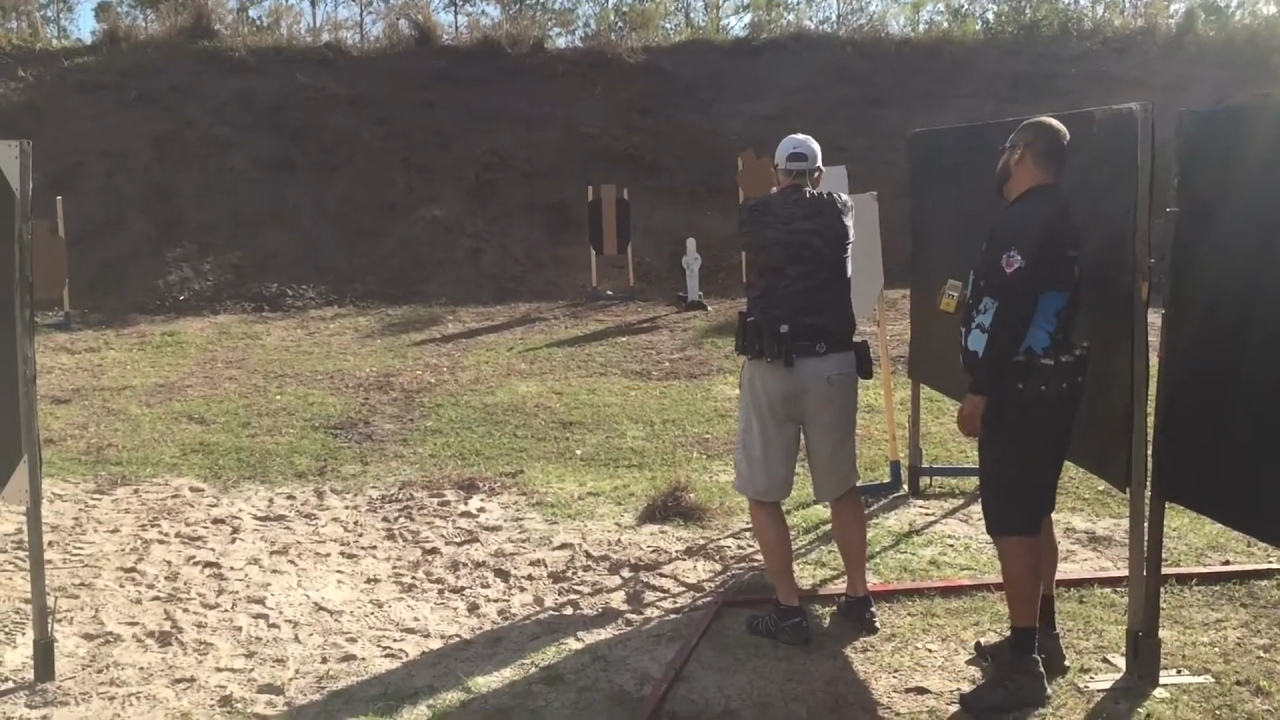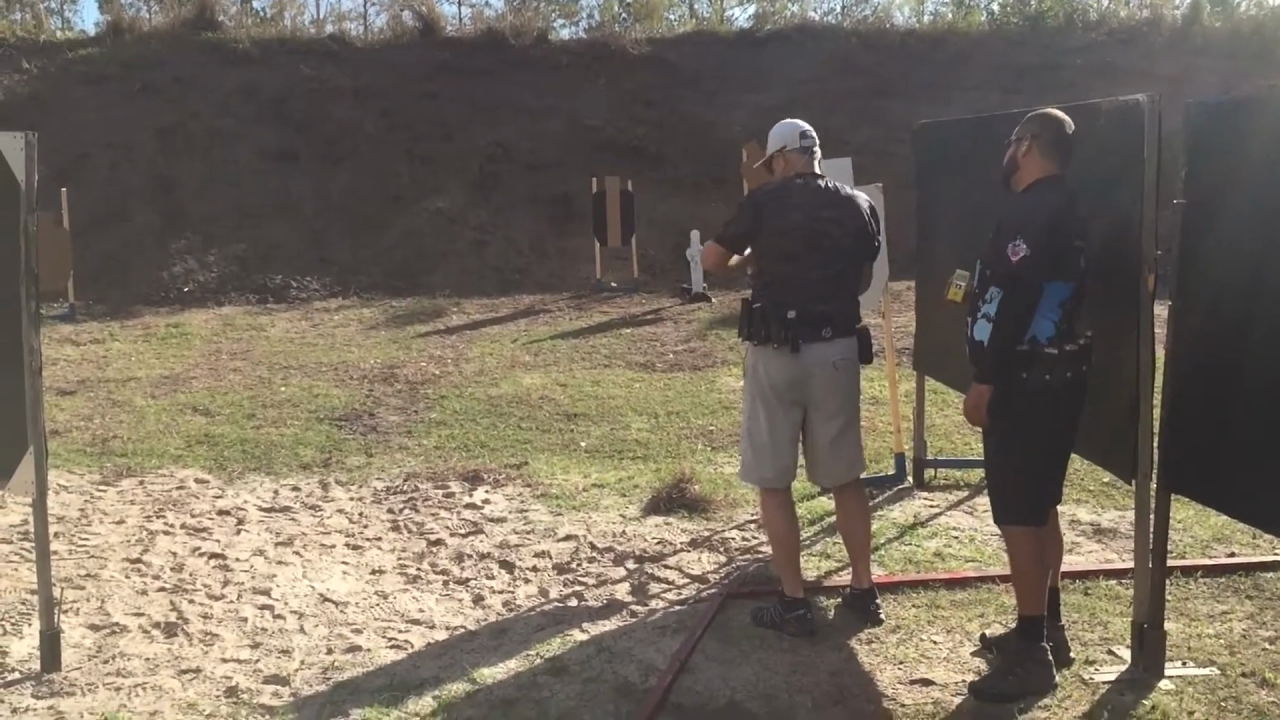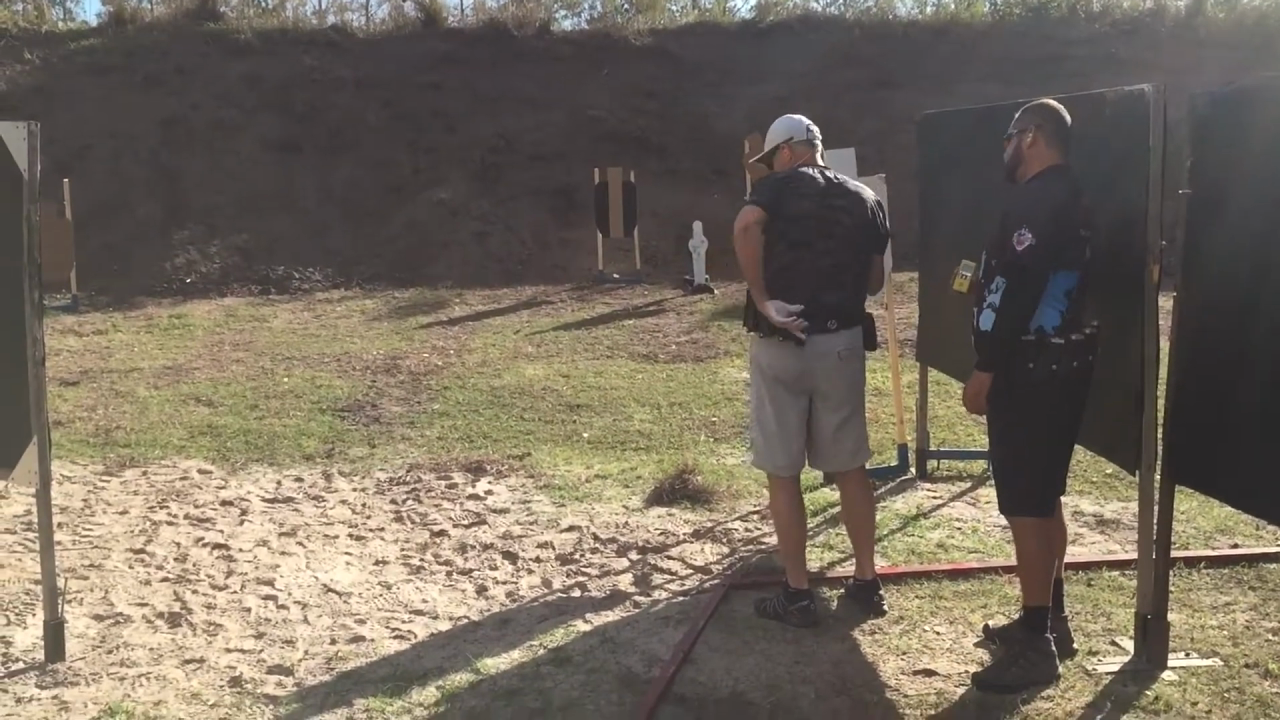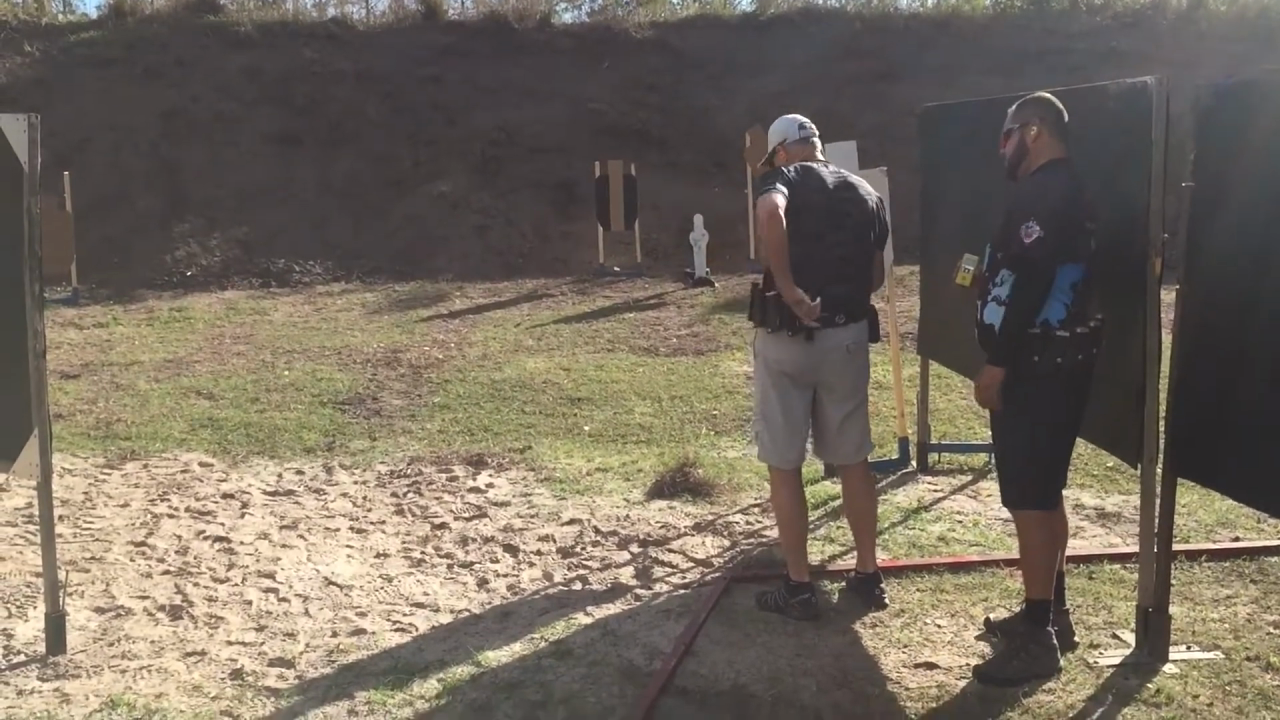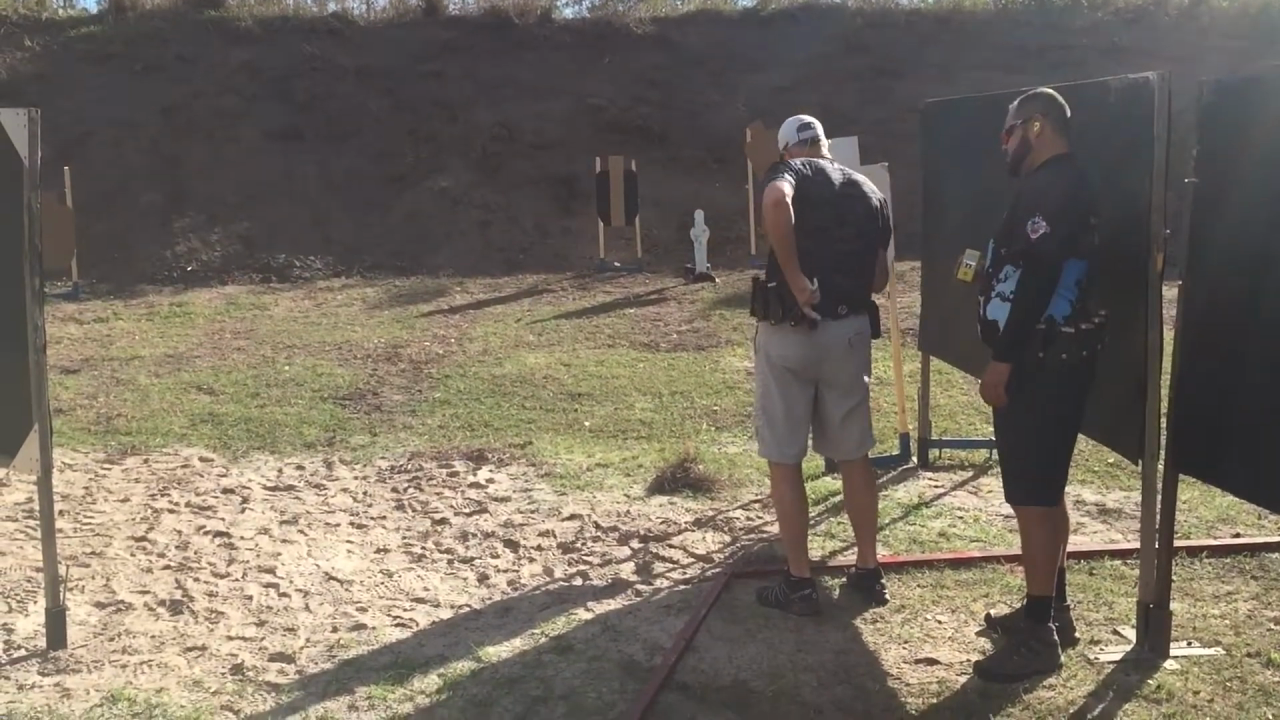
dt=0.3s
person 1, frame 1
left shoulder: (1024, 219)
right shoulder: (1054, 215)
left elbow: (1012, 312)
left wrist: (979, 391)
right wrist: (976, 301)
left hip: (1020, 390)
right hip: (1046, 384)
left knee: (1010, 521)
right knee: (1032, 515)
left ankle: (1024, 666)
right ankle: (1040, 638)
person 1, frame 2
left shoulder: (1030, 209)
right shoulder: (1061, 207)
left elbow: (1017, 302)
left wrist: (984, 381)
right wrist: (982, 289)
left hip: (1025, 380)
right hip: (1053, 375)
left knee: (1018, 514)
right knee: (1038, 508)
left ankle: (1033, 653)
right ankle: (1045, 629)
person 1, frame 3
left shoulder: (1037, 199)
right shoulder: (1066, 196)
left elbow: (1021, 289)
left wrist: (985, 368)
right wrist: (988, 280)
left hip: (1031, 370)
right hip: (1056, 365)
left knee: (1025, 504)
right knee: (1041, 499)
left ankle: (1036, 644)
right ankle: (1049, 621)
person 1, frame 4
left shoulder: (1043, 191)
right shoulder: (1061, 189)
left elbow: (1031, 282)
left wrist: (996, 363)
left hip: (1035, 364)
right hip: (1054, 359)
left knee: (1028, 498)
right knee: (1043, 493)
left ankle: (1038, 638)
right ankle: (1049, 613)
person 1, frame 5
left shoulder: (1048, 187)
right shoulder: (1060, 185)
left elbow: (1037, 278)
left wrist: (1002, 359)
left hip: (1038, 361)
right hip: (1053, 356)
left knee: (1032, 494)
right knee: (1043, 490)
left ankle: (1038, 634)
right ankle: (1049, 609)
person 2, frame 1
left shoulder: (753, 215)
right shoulder: (838, 211)
left hip: (770, 368)
right hip: (832, 364)
left knee: (763, 494)
right knee: (843, 486)
left ankle: (789, 611)
right ankle: (859, 599)
person 2, frame 2
left shoulder: (765, 201)
right shoulder: (858, 205)
left elbow: (713, 259)
left wrist: (748, 261)
left hip: (775, 354)
right hip: (838, 350)
left knee: (773, 483)
right knee: (845, 477)
left ankle: (794, 603)
right ankle: (864, 590)
person 2, frame 3
left shoulder: (778, 188)
right shoulder: (865, 199)
left elbow: (746, 227)
right elbow: (875, 280)
left wrist: (761, 299)
left hip: (781, 344)
right hip: (843, 341)
left knee: (782, 472)
right knee: (850, 466)
left ankle: (797, 594)
right ankle: (867, 582)
person 2, frame 4
left shoulder: (785, 177)
right shoulder: (866, 194)
left elbow: (769, 215)
right elbow: (876, 277)
left wrist: (789, 288)
left hip: (787, 337)
right hip: (848, 335)
left knee: (784, 465)
right knee: (853, 459)
left ankle: (798, 587)
right ankle: (868, 575)
person 2, frame 5
left shoulder: (792, 172)
right shoulder: (870, 192)
left elbow: (776, 202)
right elbow: (880, 278)
left wrist: (794, 279)
left hip: (788, 331)
right hip: (850, 330)
left knee: (784, 460)
right knee: (854, 455)
left ankle: (799, 583)
right ankle: (868, 571)
